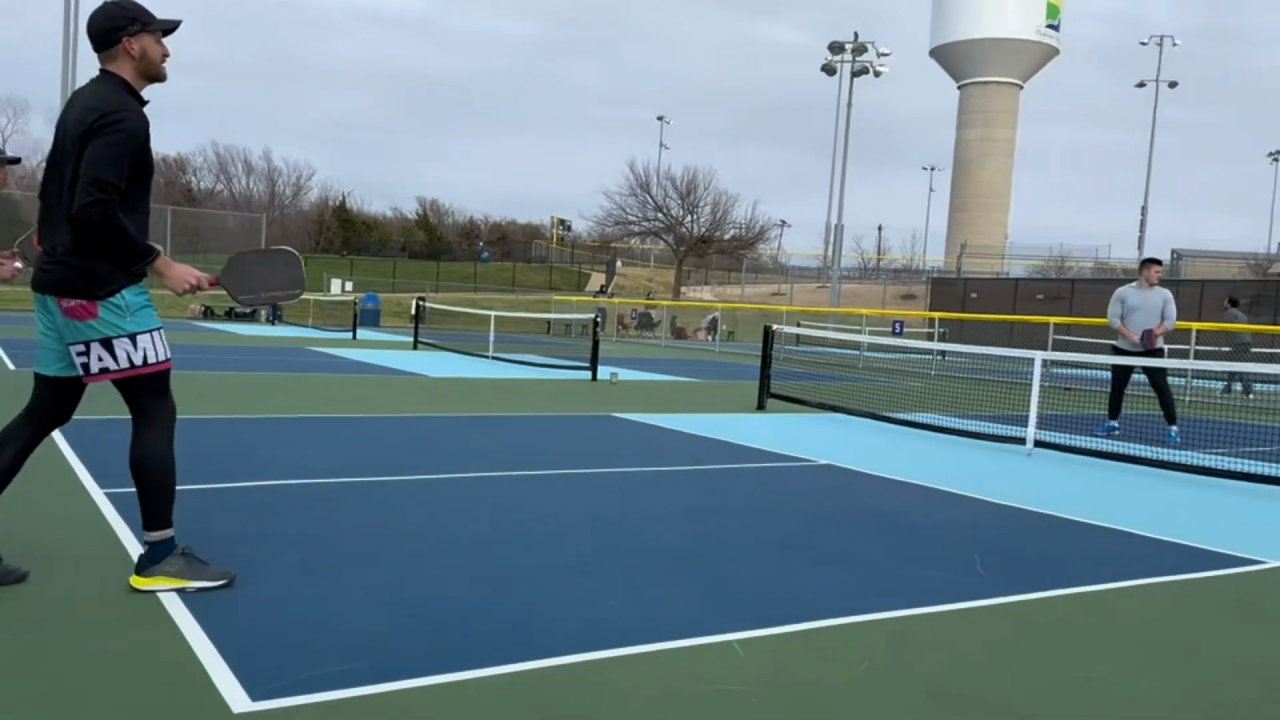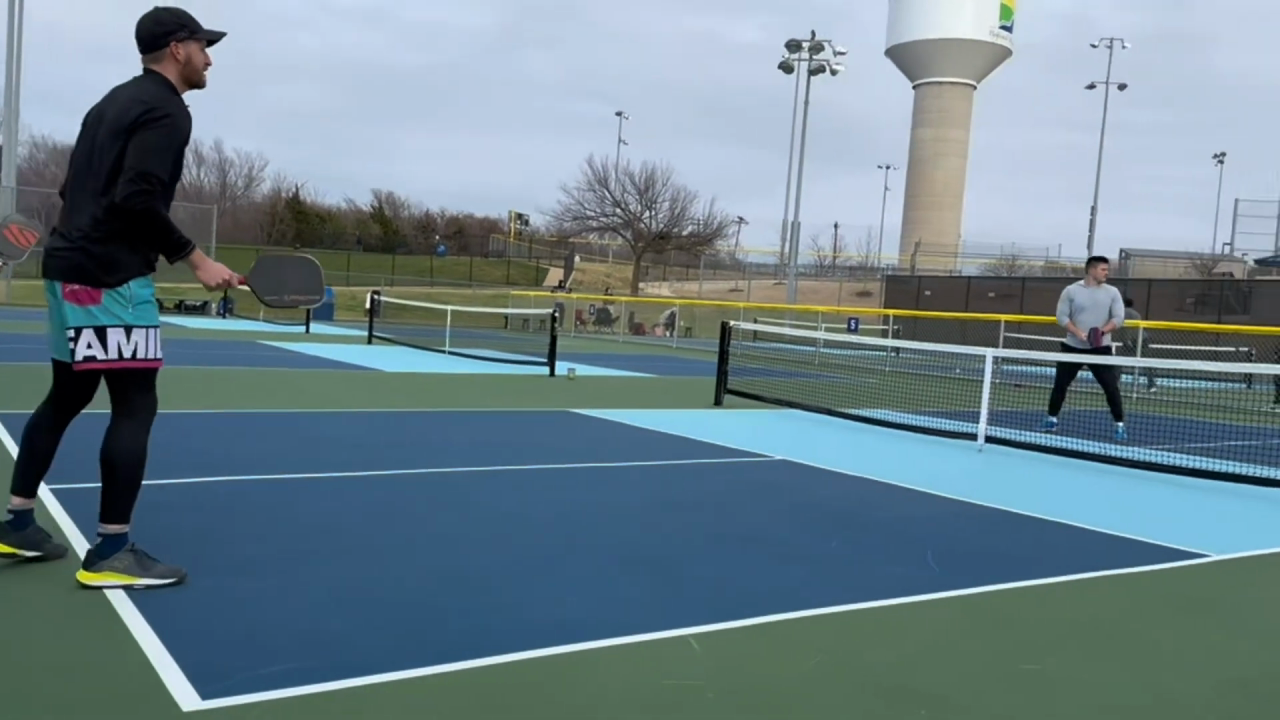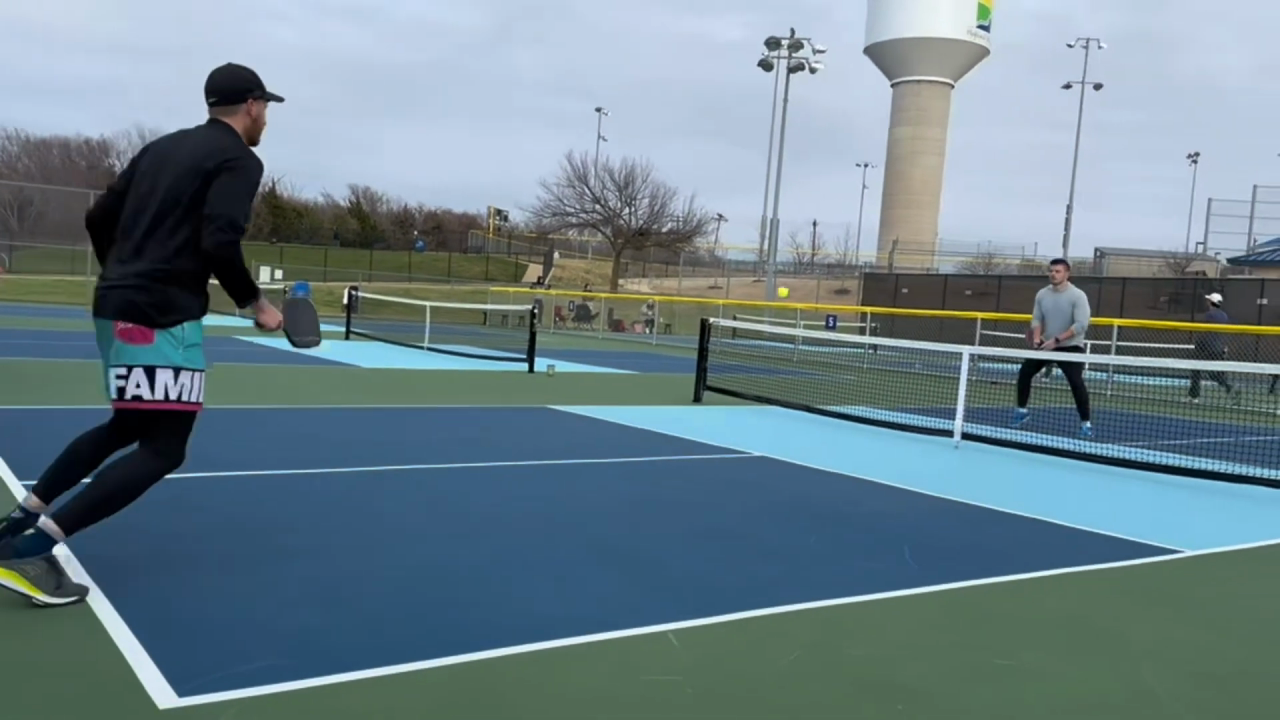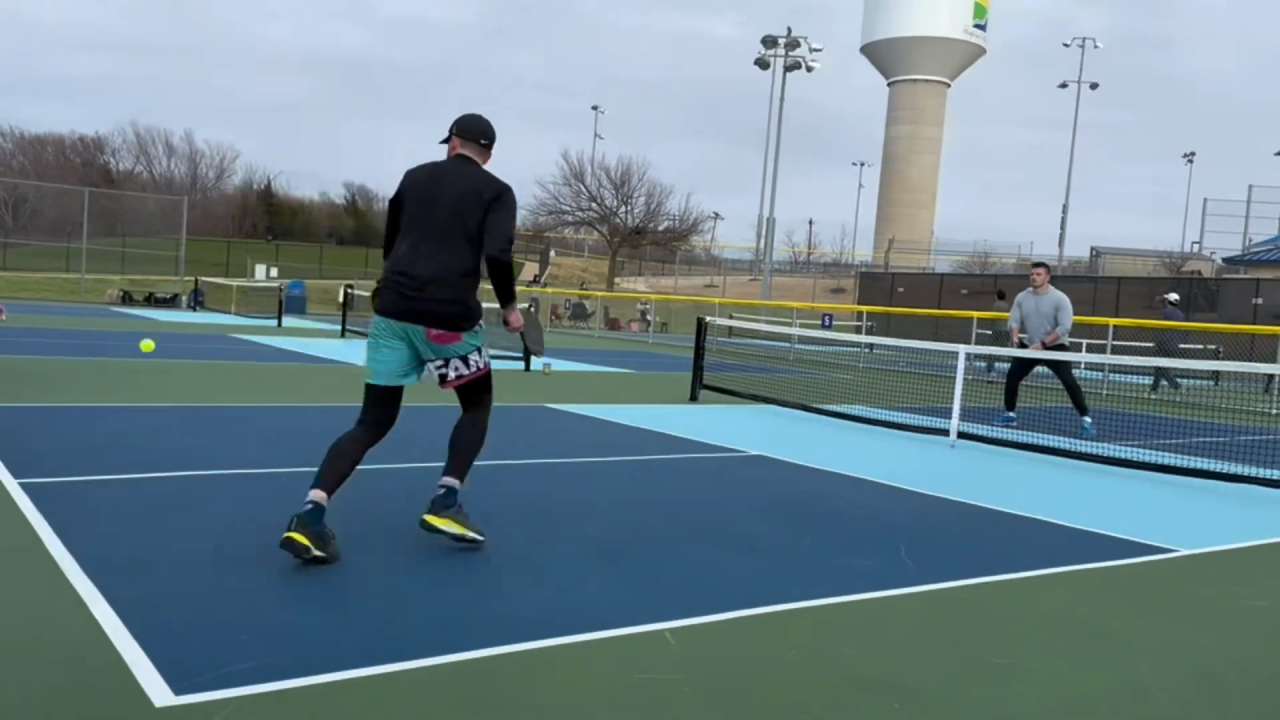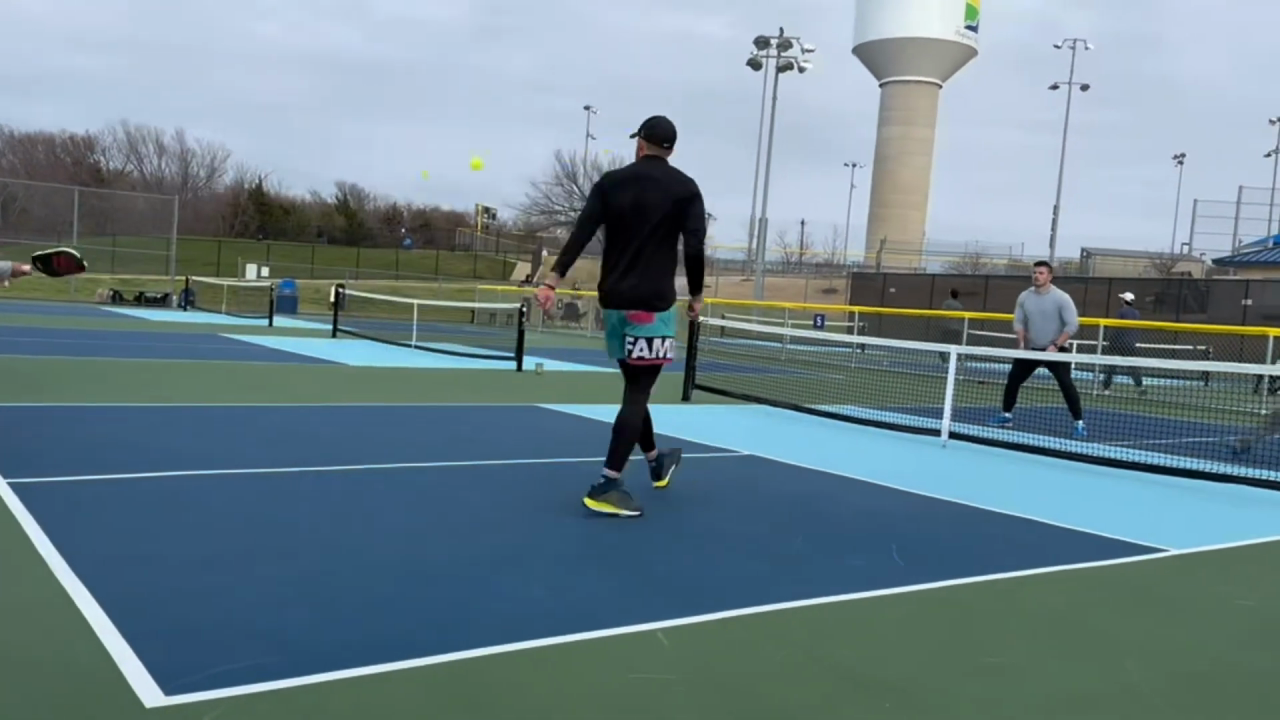
dt=0.5s
person 1, frame 1
left shoulder: (87, 103)
right shoulder: (120, 113)
left elbow: (69, 196)
right elbow: (94, 209)
right wrist: (159, 264)
left hip: (61, 281)
right hip: (104, 288)
right knee: (155, 413)
right ankle: (159, 556)
person 1, frame 2
left shoulder: (115, 102)
right shoulder: (166, 111)
left elbow: (74, 190)
right elbow: (137, 201)
right wrist: (195, 260)
left hip: (70, 267)
right hip: (111, 275)
left knee: (67, 395)
right knee: (135, 407)
right ankle: (109, 553)
person 1, frame 3
left shoulder: (162, 149)
right shoulder: (240, 162)
left elbow: (99, 216)
right elbow: (217, 245)
right wrist: (256, 304)
left hip: (115, 307)
right hip: (165, 315)
left knee: (131, 426)
right knee: (162, 451)
person 1, frame 4
left shoulder: (413, 178)
right shoulder: (496, 192)
right elbow: (499, 255)
right wrist: (510, 307)
left hip: (393, 310)
right hip: (447, 316)
left knee: (374, 422)
right knee: (477, 405)
left ankle: (311, 516)
right ankle: (445, 502)
person 1, frame 5
left shoulder: (610, 182)
right shoulder: (685, 187)
left elbow: (582, 232)
right elbow: (695, 249)
left wrist: (553, 278)
right wrist: (696, 295)
left hip: (613, 301)
right hip: (652, 304)
left knee: (640, 383)
right knee: (637, 392)
left ankle: (657, 462)
right ankle: (605, 486)
person 2, frame 1
left shoulder: (1164, 295)
right shoulder: (1122, 293)
left elbow: (1170, 321)
right elbow: (1113, 319)
left wrist: (1154, 335)
right wrist: (1131, 336)
left hip: (1152, 350)
right hip: (1124, 349)
left knee: (1162, 388)
right knee: (1117, 387)
left ankle: (1173, 428)
right ankle: (1112, 423)
person 2, frame 2
left shoulder: (1112, 292)
right shoulder: (1071, 291)
left elbow: (1118, 318)
right elbow: (1061, 317)
left wrist: (1102, 332)
right wrist: (1078, 333)
left hip: (1101, 348)
right hip: (1072, 347)
left knee: (1110, 385)
right knee: (1060, 383)
left ankle: (1119, 424)
right ankle: (1051, 419)
person 2, frame 3
left shoulder: (1078, 296)
right shoulder: (1042, 294)
left elbow: (1081, 325)
right elbow: (1037, 319)
left wrist: (1056, 340)
right wrist: (1036, 337)
left hip: (1071, 347)
right hip: (1046, 345)
left knee: (1077, 383)
right knee: (1025, 372)
left ankle: (1086, 423)
right ankle: (1022, 410)
person 2, frame 4
left shoulder: (1060, 299)
right shoulder: (1021, 298)
left elbow: (1065, 327)
right elbow: (1014, 320)
left wrist: (1043, 344)
right wrist: (1015, 336)
left hip: (1055, 346)
right hip: (1029, 346)
left knee: (1069, 381)
right knee: (1012, 377)
left ankle: (1085, 419)
right ankle: (1010, 414)
person 2, frame 5
left shoulder: (1062, 298)
right shoulder: (1024, 297)
left elbow: (1072, 325)
right elbow: (1018, 322)
left wrist: (1055, 346)
right wrist: (1022, 342)
left hip: (1056, 349)
right hip: (1031, 348)
left knee: (1066, 383)
right knee: (1013, 379)
left ankle: (1079, 423)
right ankle: (1006, 415)
